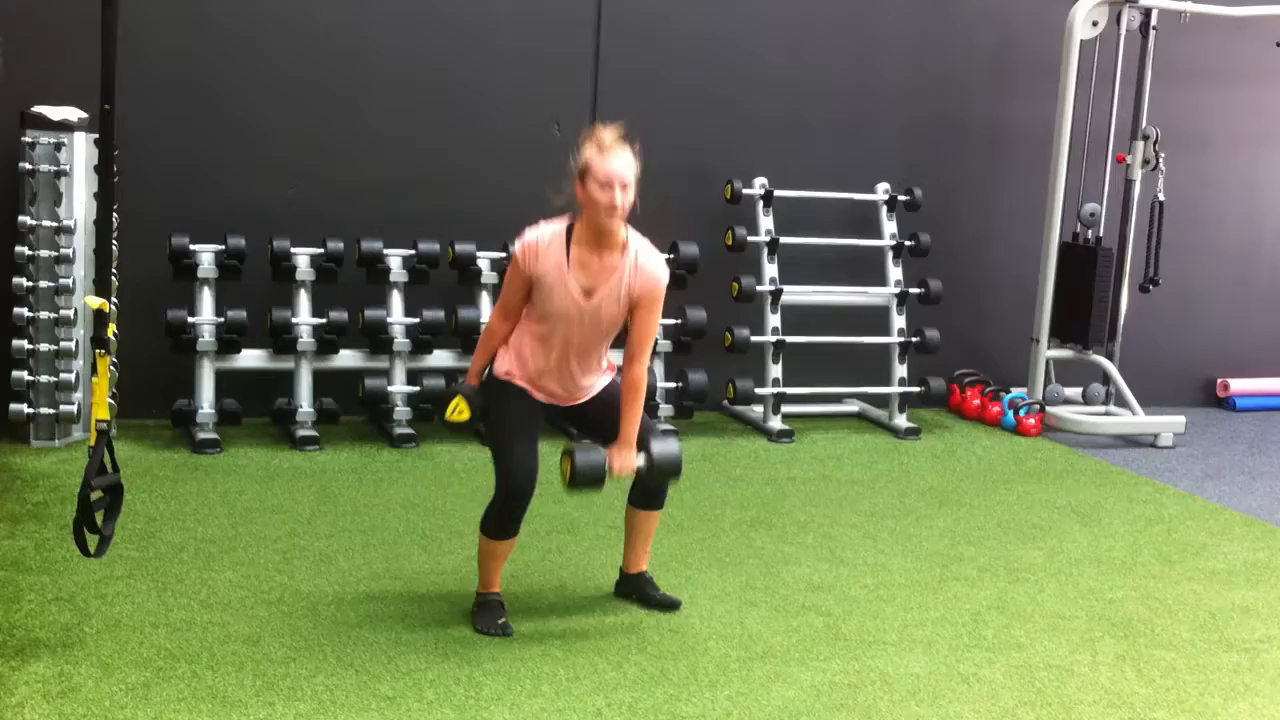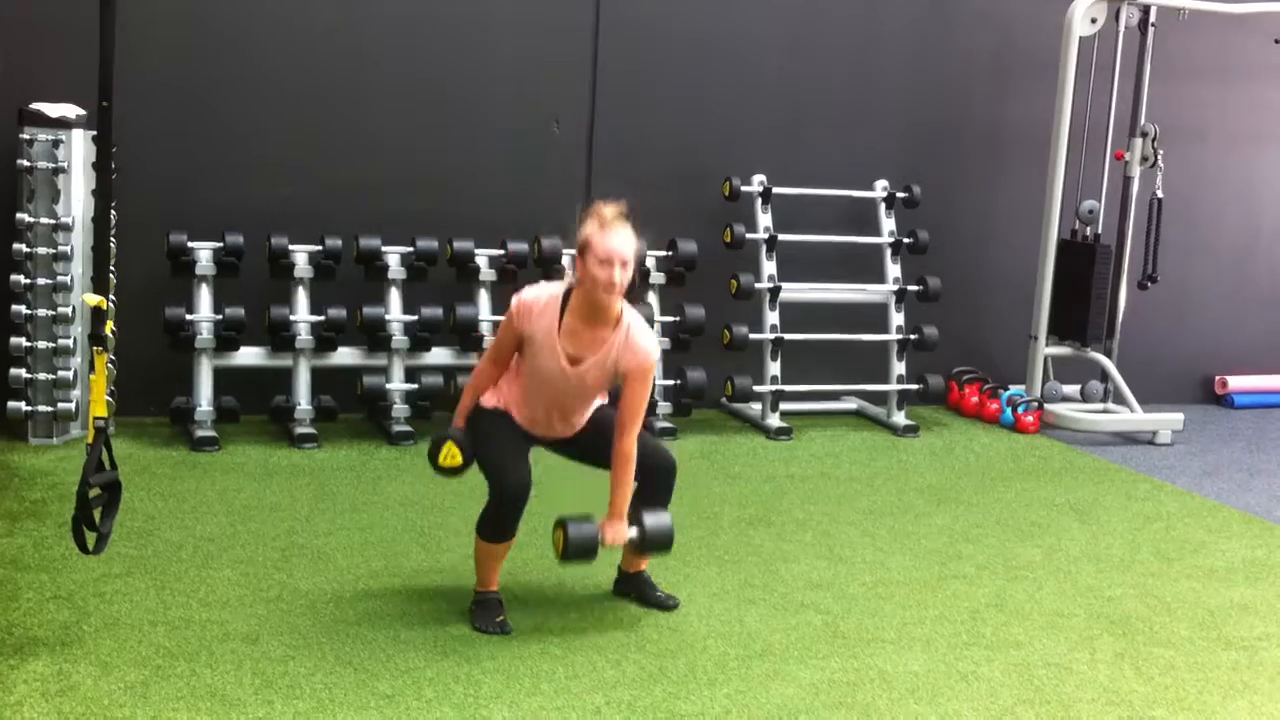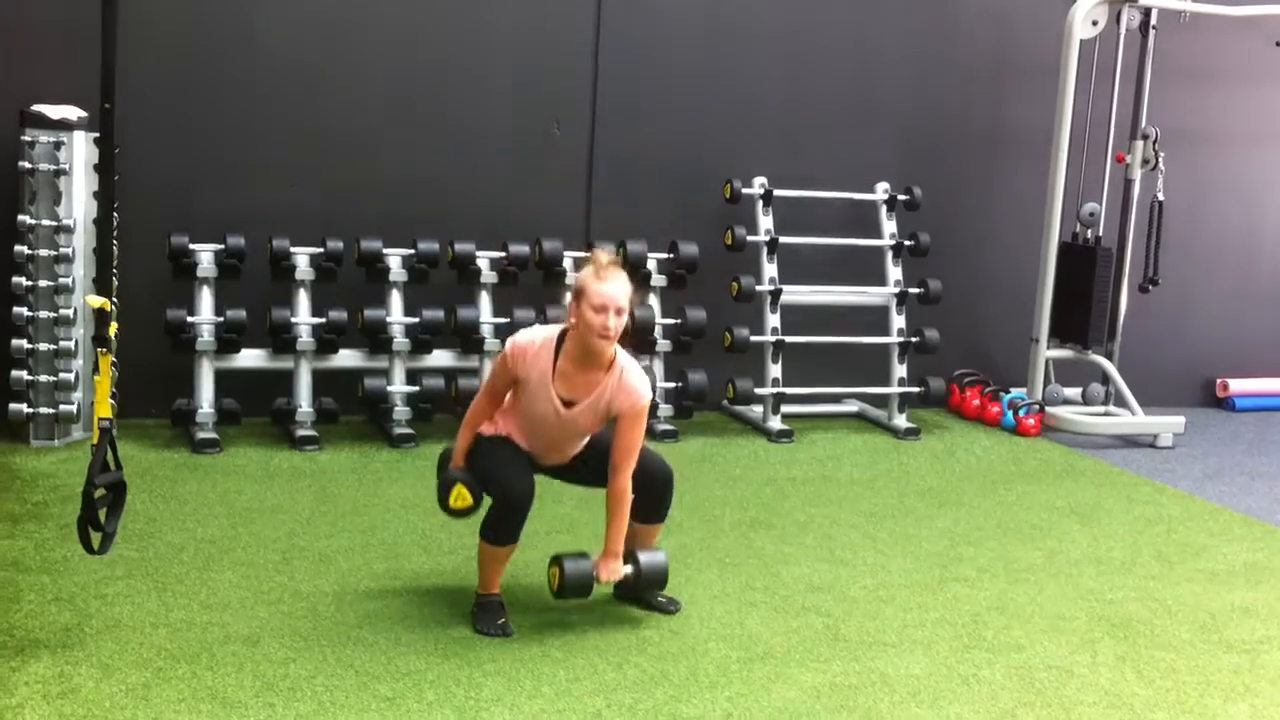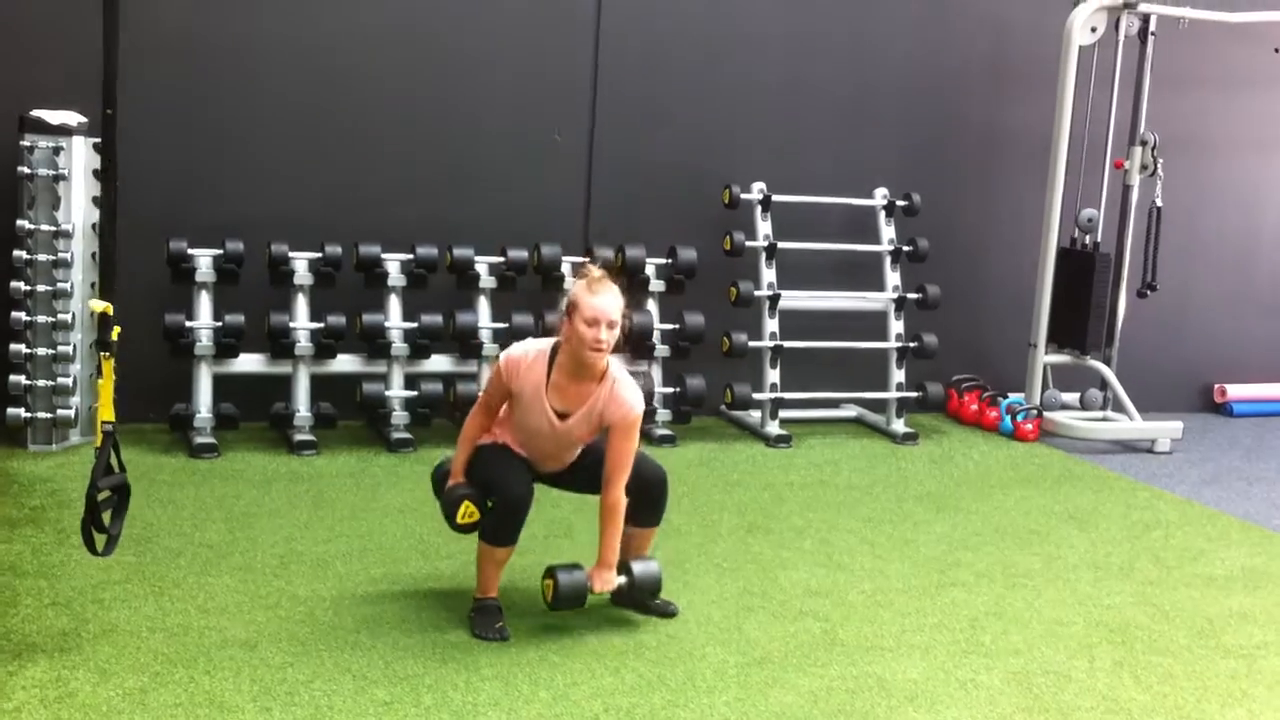
dt=0.2s
person 1, frame 1
left shoulder: (648, 268)
right shoulder: (537, 245)
left elbow: (636, 365)
right elbow: (503, 319)
left wrist: (627, 445)
right wrist: (471, 380)
left hip: (590, 386)
right hip: (518, 383)
right knee: (517, 481)
left ankle: (633, 575)
right ankle: (488, 595)
person 1, frame 2
left shoulder: (639, 342)
right shoulder: (533, 304)
left elbow: (626, 440)
right elbow: (493, 363)
left wrist: (617, 518)
right wrist: (460, 422)
left hip: (578, 422)
right hip: (505, 415)
left knee: (659, 467)
right knee: (511, 485)
left ankle: (631, 576)
right ankle: (486, 593)
person 1, frame 3
left shoulder: (632, 384)
right shoulder: (526, 347)
left elbow: (621, 478)
right elbow: (487, 400)
left wrist: (613, 555)
right wrist: (458, 458)
left hip: (574, 451)
right hip: (506, 442)
left knee: (656, 478)
right knee: (514, 491)
left ankle: (632, 582)
right ankle: (487, 597)
person 1, frame 4
left shoulder: (624, 395)
right shoulder: (520, 361)
left elbow: (614, 489)
right elbow: (483, 414)
left wrist: (606, 566)
right wrist: (456, 471)
left hip: (569, 458)
right hip: (503, 450)
left knee: (650, 481)
right knee: (514, 493)
left ankle: (628, 586)
right ankle: (485, 600)
